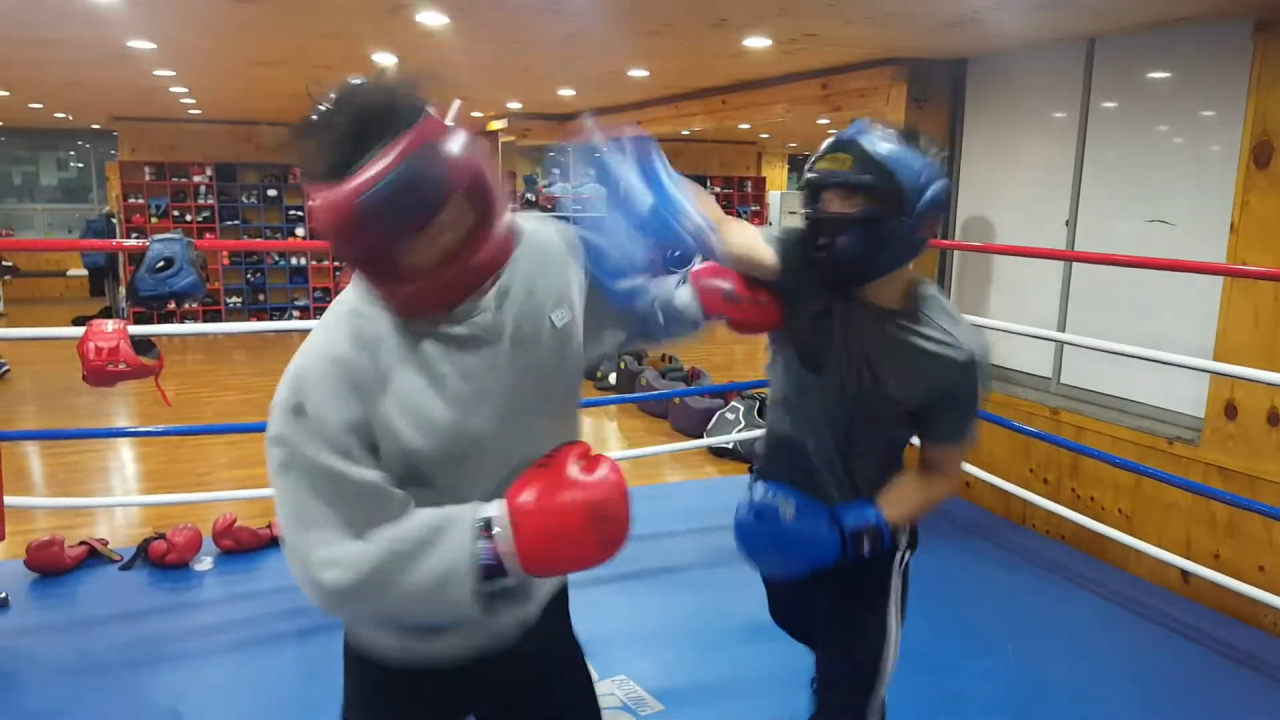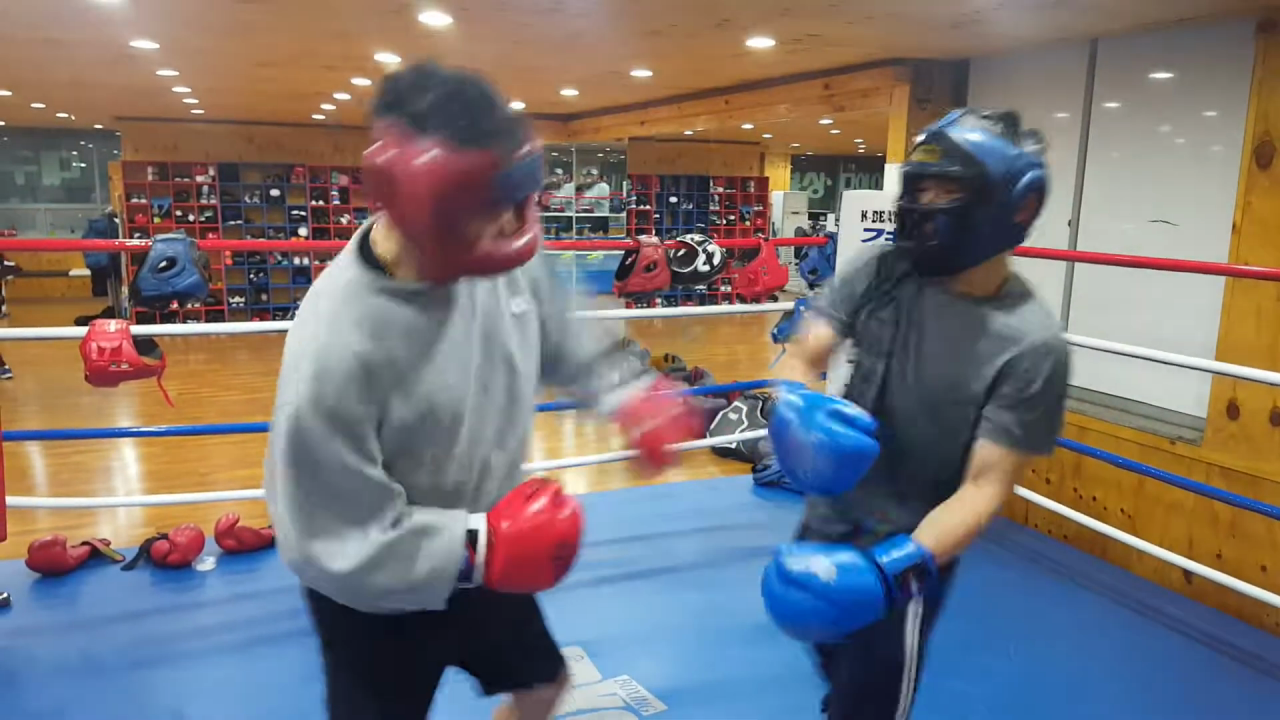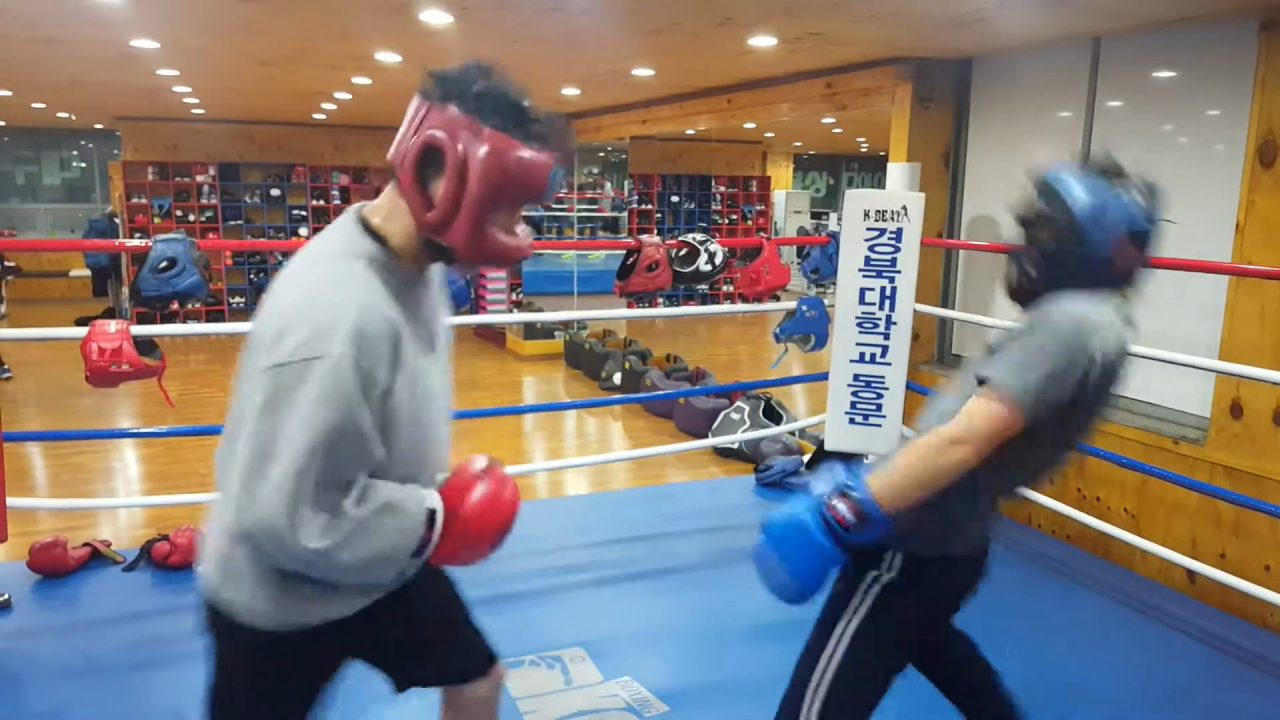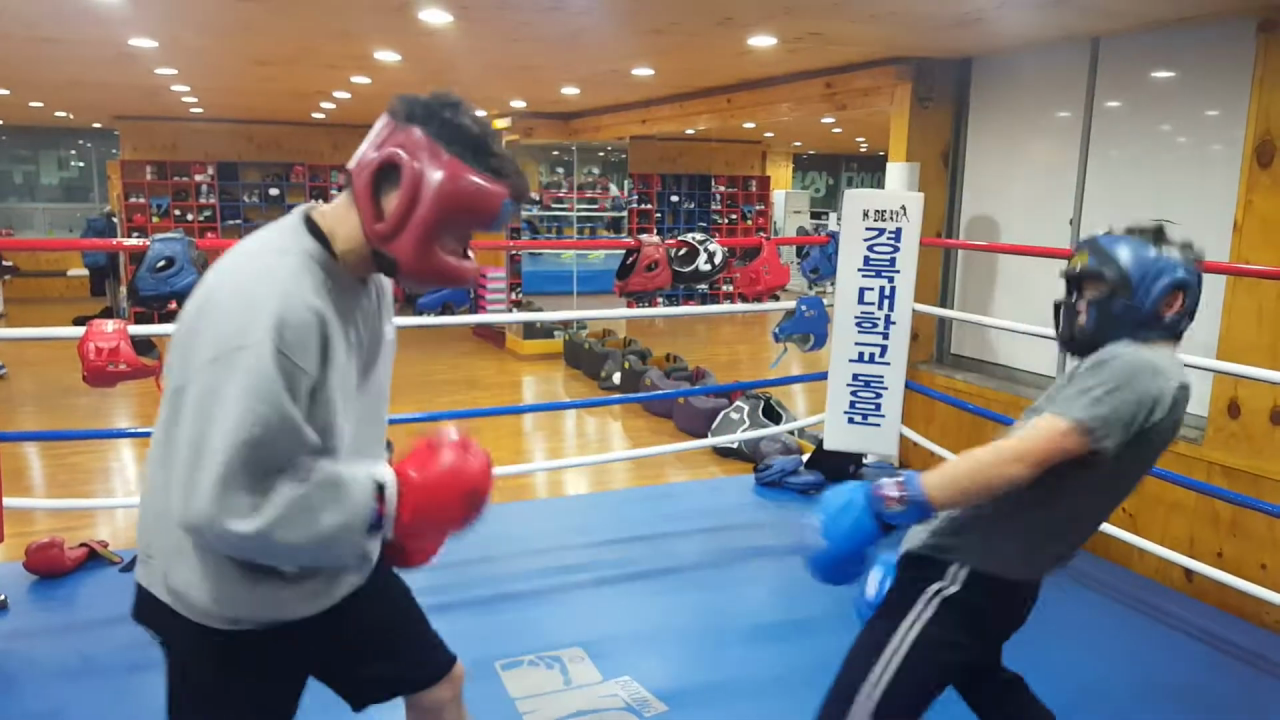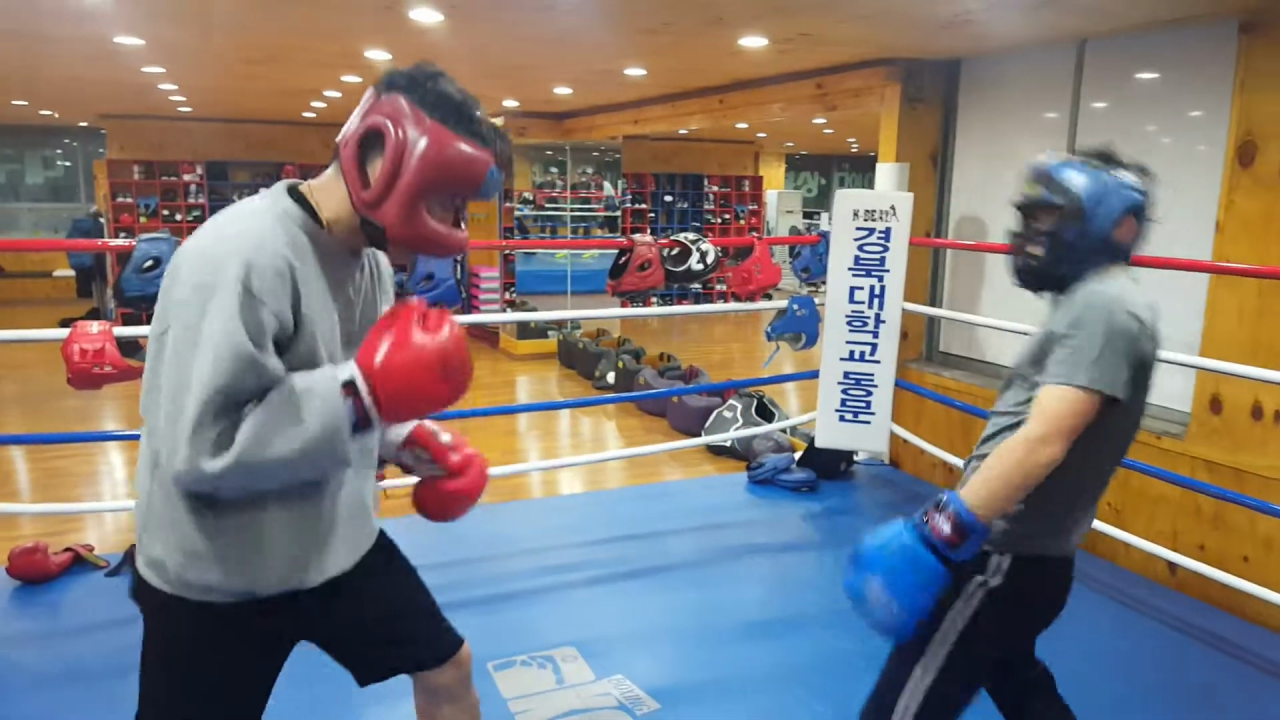
dt=0.2s
person 1, frame 1
left shoulder: (546, 252)
right shoulder: (331, 373)
left elbow: (631, 304)
right elbow: (343, 563)
left wrist: (697, 293)
right wrist: (503, 529)
left hip: (529, 604)
right hip: (411, 649)
person 1, frame 2
left shoulder: (504, 258)
right shoulder: (337, 350)
left elbow: (563, 340)
right elbow: (338, 539)
left wrist: (629, 390)
right wrist: (477, 549)
left hip: (481, 563)
right hip: (383, 599)
person 1, frame 3
left shoulder: (418, 267)
right shoulder: (335, 314)
right elbow: (287, 517)
left wrist: (431, 507)
right wrist: (431, 522)
left hip: (381, 569)
right hip: (285, 598)
person 1, frame 4
left shoulder: (370, 280)
right shoulder: (263, 298)
right elbow: (229, 503)
left wrist: (406, 488)
right wrist: (386, 496)
left hip: (337, 570)
right hip: (232, 604)
person 1, frame 5
left shoulder: (371, 259)
right shoulder: (240, 257)
right elbow: (203, 448)
left wrist: (414, 440)
right wrist: (362, 395)
left hip: (340, 550)
right hip: (219, 582)
left knee: (445, 667)
person 2, frame 1
left shoulder: (951, 348)
right shoulder: (803, 260)
left elbow: (937, 473)
right elbow: (741, 253)
left wrist: (850, 526)
left hip: (862, 540)
right hip: (783, 516)
right knee: (809, 631)
person 2, frame 2
left shoulder: (1029, 341)
right shoulder: (886, 268)
left elbow: (985, 490)
right elbow: (800, 356)
left wrist: (897, 568)
right wrist: (800, 409)
left hip: (899, 553)
right hip: (836, 525)
right knee: (838, 666)
person 2, frame 3
left shoulder: (1072, 326)
right shoulder: (1082, 326)
left elbow: (965, 442)
left wrist: (843, 510)
right wrist: (863, 474)
left hip: (911, 550)
right hip: (946, 544)
right knee: (927, 638)
person 2, frame 4
left shoulder: (1133, 367)
right shoulder: (1132, 372)
left elbow: (1019, 458)
left wrist: (891, 497)
left hip: (970, 573)
right hip: (1000, 578)
right knee: (976, 672)
person 2, frame 5
left shoulder: (1108, 308)
right shoulder: (1095, 306)
left elbow: (1044, 441)
left wrist: (939, 528)
right wrist: (954, 519)
left hip: (1008, 563)
right hip: (1035, 554)
right knee: (1009, 671)
